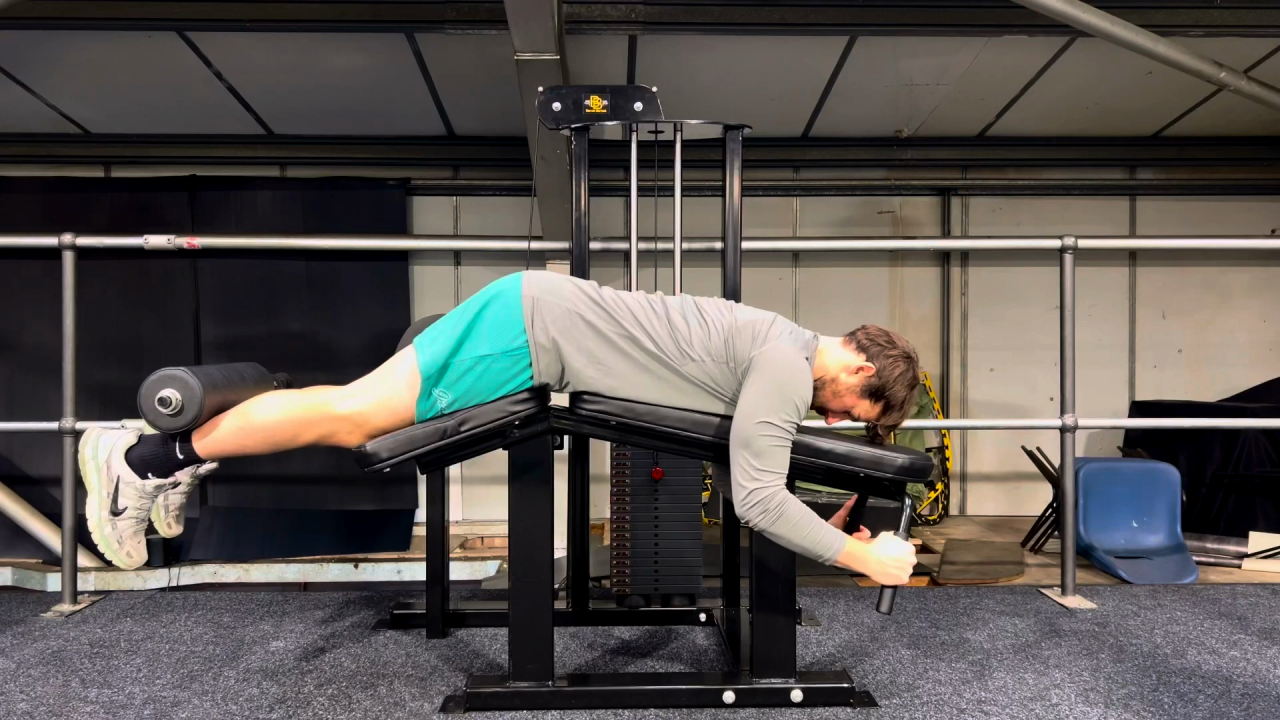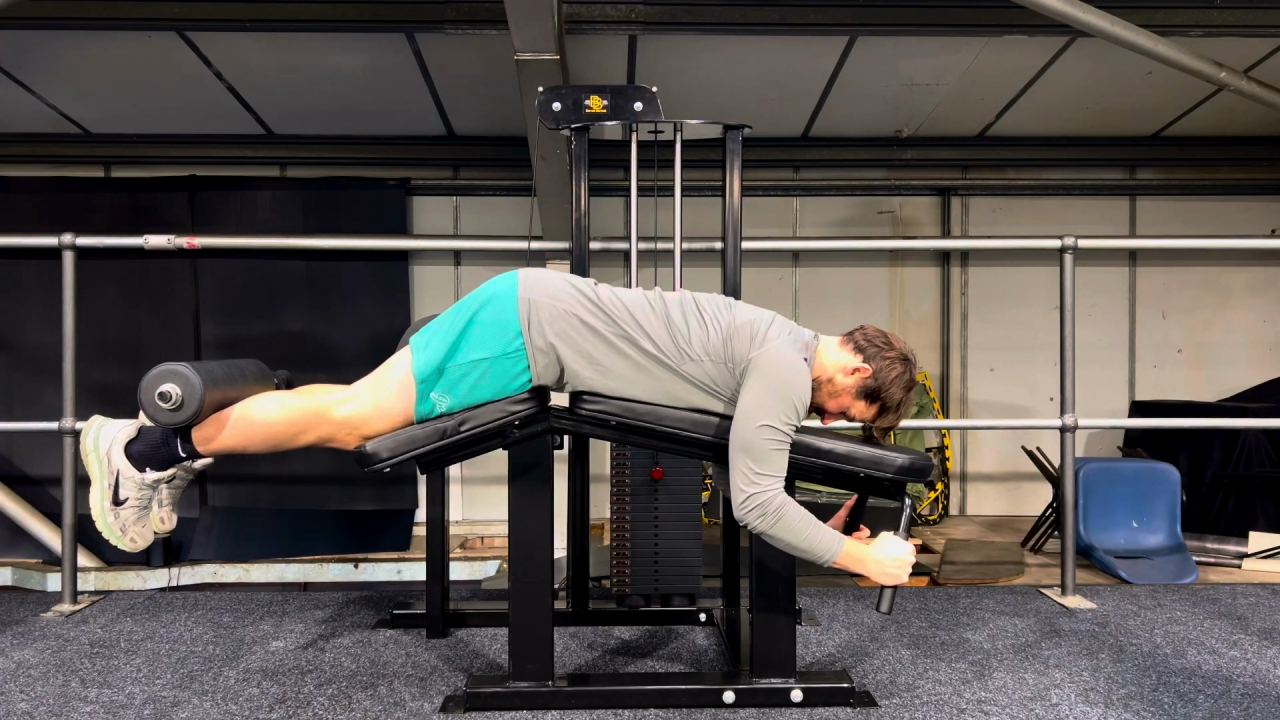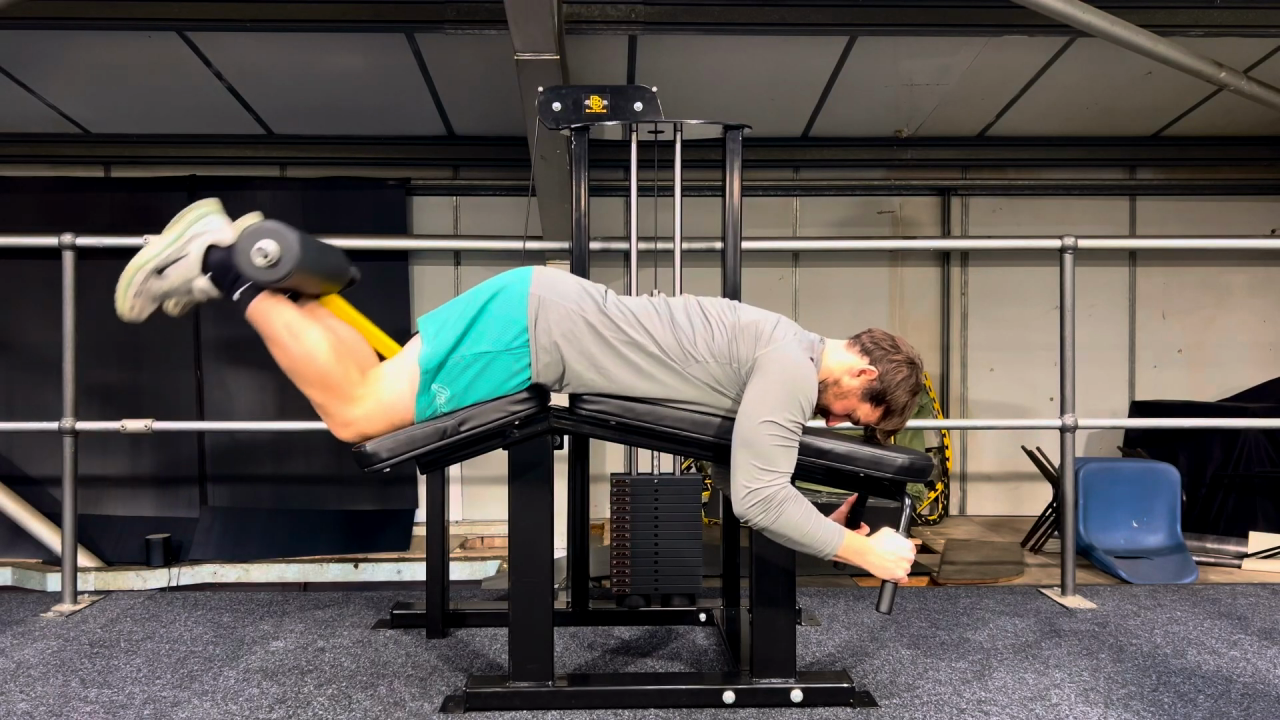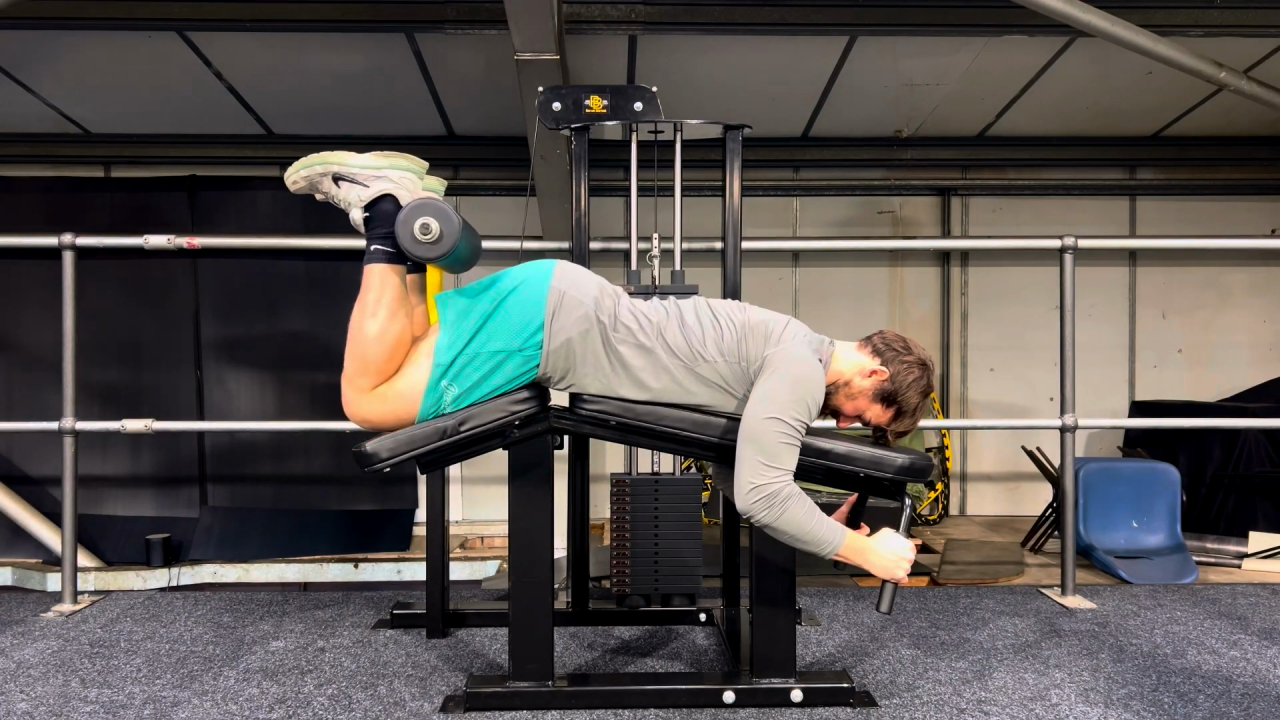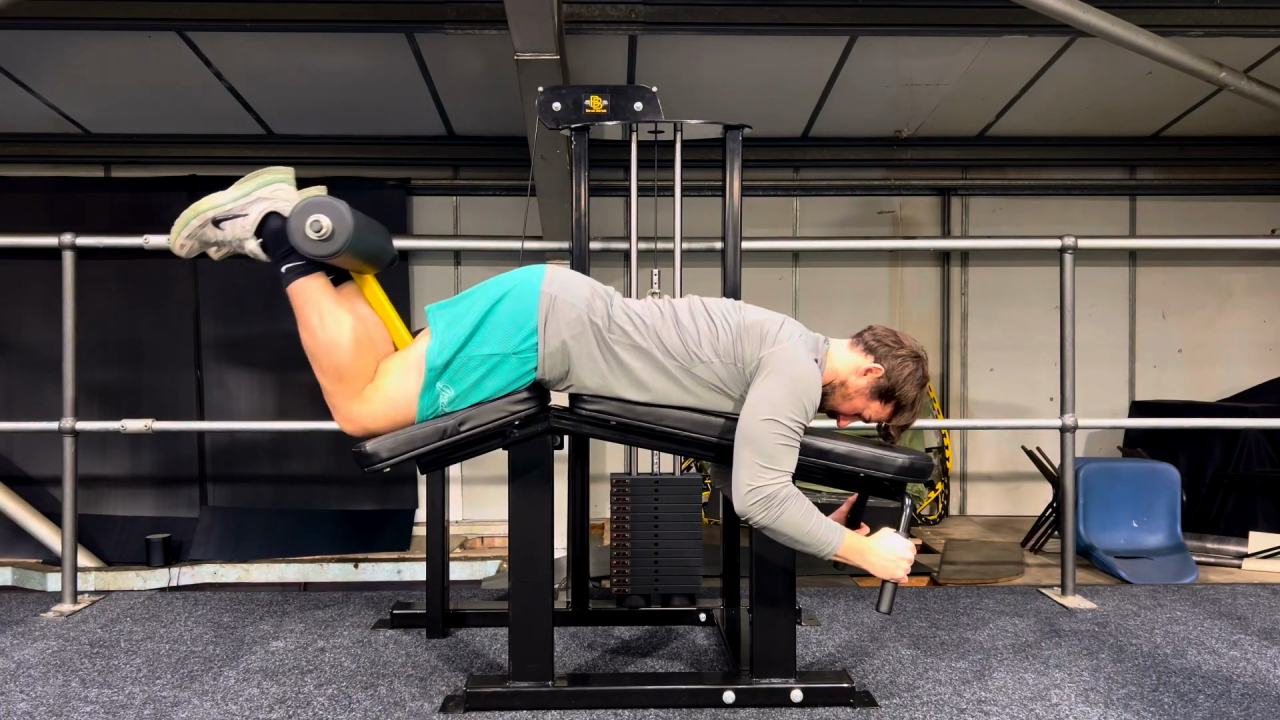
dt=1s
person 1, frame 1
left shoulder: (781, 356)
right shoulder: (787, 366)
left elbow: (748, 475)
right elbow: (757, 501)
left wrist: (829, 521)
right wrist: (862, 559)
left hip: (541, 330)
right hip: (534, 326)
left knee: (359, 418)
right knee: (351, 416)
left ankle: (182, 452)
right ankle: (147, 459)
person 1, frame 2
left shoulder: (781, 350)
right shoulder: (785, 367)
left elbow: (753, 471)
right elbow: (755, 500)
left wrist: (826, 520)
right wrist: (862, 558)
left hip: (538, 317)
right hip: (530, 326)
left knee: (356, 414)
right knee: (348, 419)
left ankle: (175, 445)
right ankle: (150, 448)
person 1, frame 3
left shoulder: (778, 357)
right shoulder: (793, 369)
left elbow: (742, 479)
right elbow: (757, 498)
left wrist: (818, 525)
right wrist: (862, 553)
left hip: (541, 310)
right hip: (534, 326)
left knee: (362, 389)
right knee: (353, 410)
right ankle: (229, 265)
person 1, frame 4
left shoulder: (787, 353)
right shoulder: (802, 369)
left elbow: (735, 467)
right elbow: (759, 494)
left wrist: (823, 524)
right wrist: (864, 551)
left hip: (557, 305)
right hip: (546, 317)
left knee: (390, 377)
right knee: (367, 399)
left ankle: (399, 215)
right ankle: (386, 212)
person 1, frame 5
left shoulder: (782, 354)
right shoulder: (797, 369)
left elbow: (734, 469)
right elbow: (757, 497)
left wrist: (818, 520)
right wrist: (861, 551)
left hip: (548, 310)
right hip: (539, 321)
left knee: (374, 385)
right knee: (362, 405)
left ankle: (304, 240)
right ankle: (278, 234)
